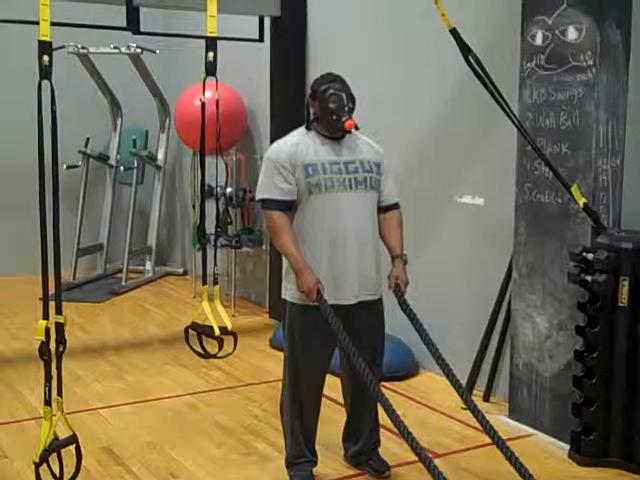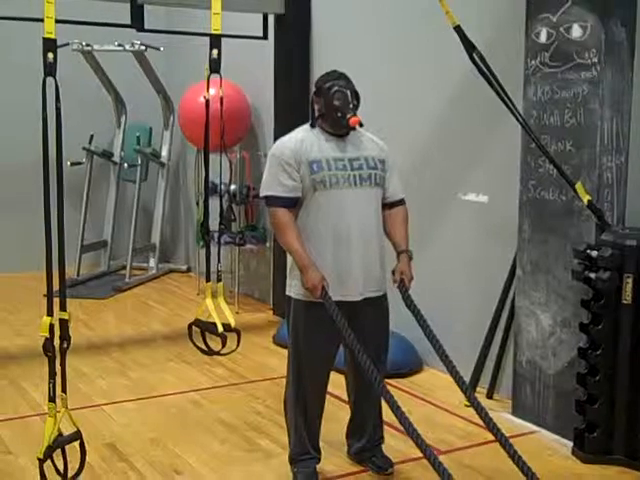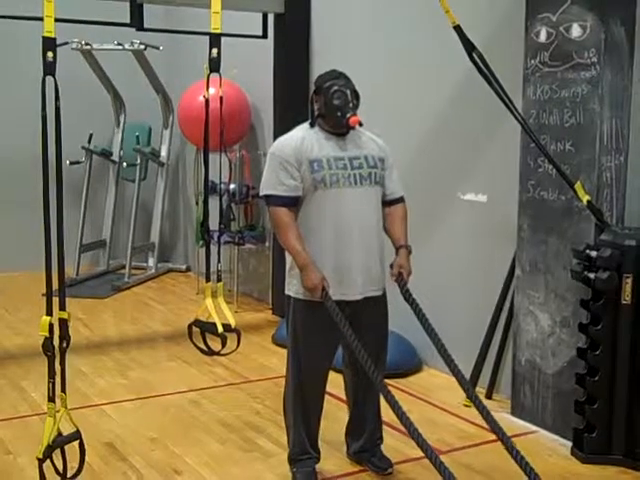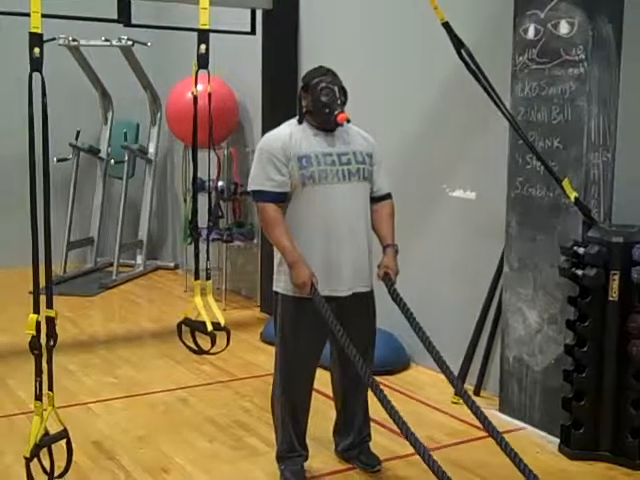
dt=0.3s
person 1, frame 1
left shoulder: (371, 152)
right shoulder: (287, 151)
left elbow: (388, 210)
right elbow: (276, 215)
left wrist: (397, 258)
right wrist: (301, 269)
left hip: (366, 289)
right hip: (311, 291)
left knee: (365, 375)
right knee: (304, 379)
person 1, frame 2
left shoulder: (376, 148)
right shoulder: (292, 148)
left elbow: (393, 205)
right elbow: (280, 212)
left wrist: (403, 253)
right wrist: (306, 266)
left hip: (370, 286)
right hip: (315, 288)
left knee: (370, 371)
right knee: (308, 377)
left ankle: (366, 445)
person 1, frame 3
left shoulder: (375, 147)
right shoulder: (291, 147)
left elbow: (393, 203)
right elbow: (280, 211)
left wrist: (402, 249)
right wrist: (306, 267)
left hip: (369, 285)
right hip: (315, 288)
left knee: (368, 371)
right knee: (307, 375)
left ankle: (365, 445)
person 1, frame 4
left shoulder: (363, 141)
right shoulder: (279, 142)
left elbow: (380, 199)
right elbow: (269, 208)
left wrist: (388, 248)
right wrist: (295, 263)
left hip: (357, 281)
right hip: (303, 284)
left knee: (356, 368)
right knee: (295, 373)
left ankle: (353, 442)
